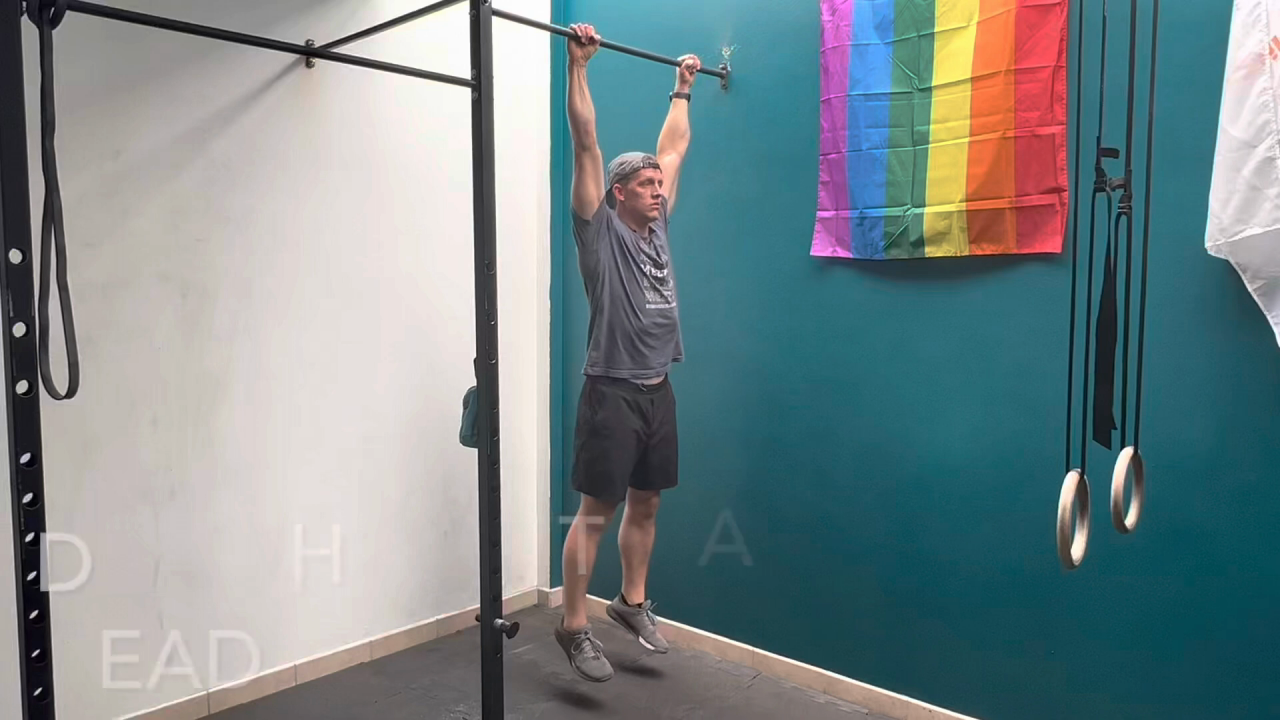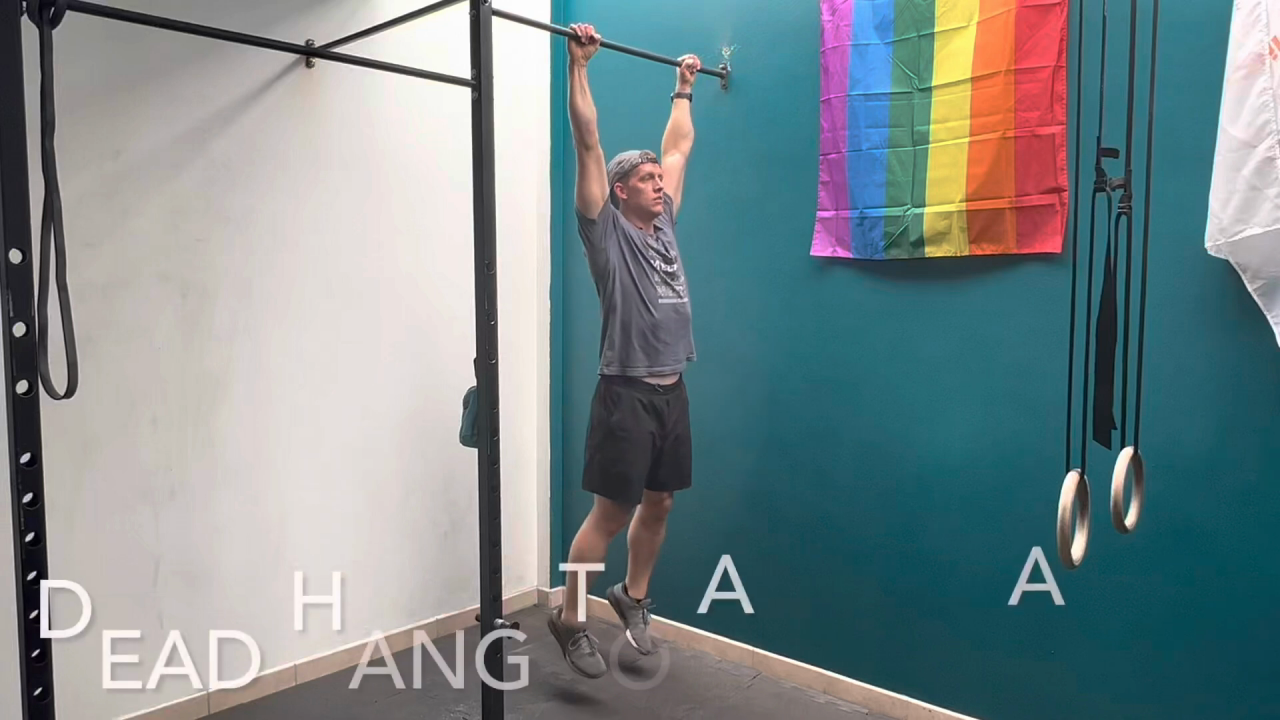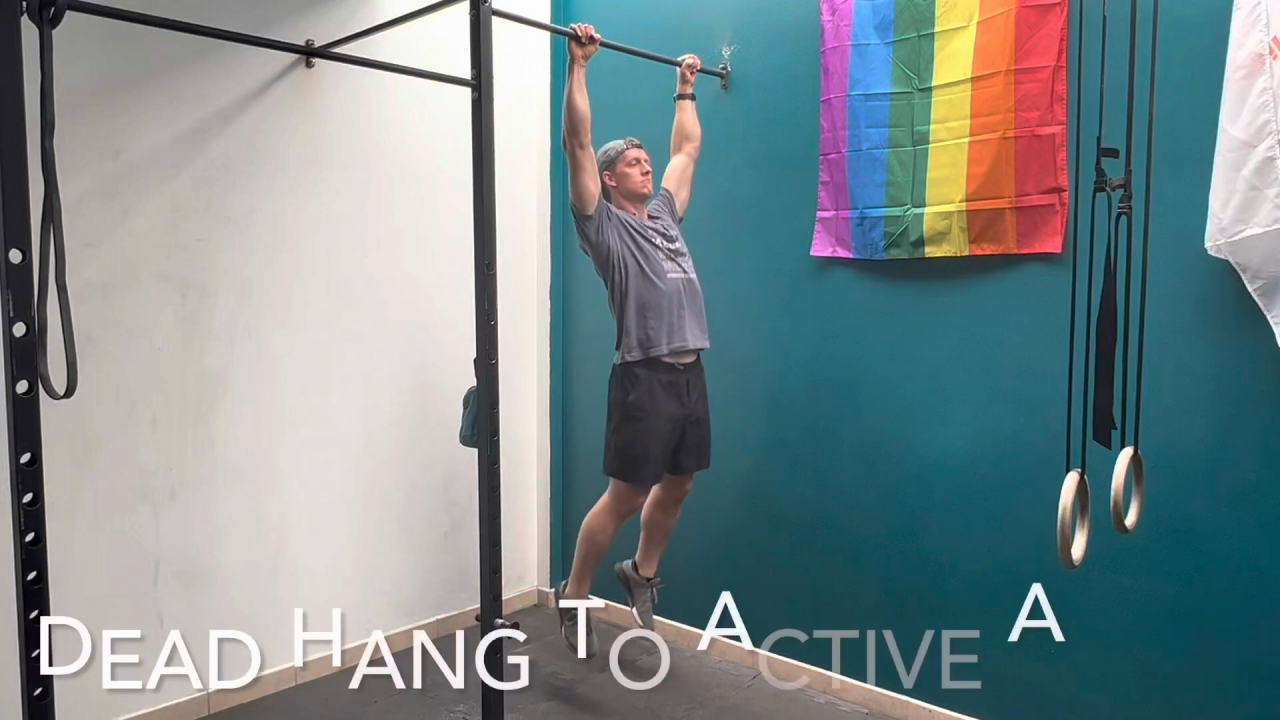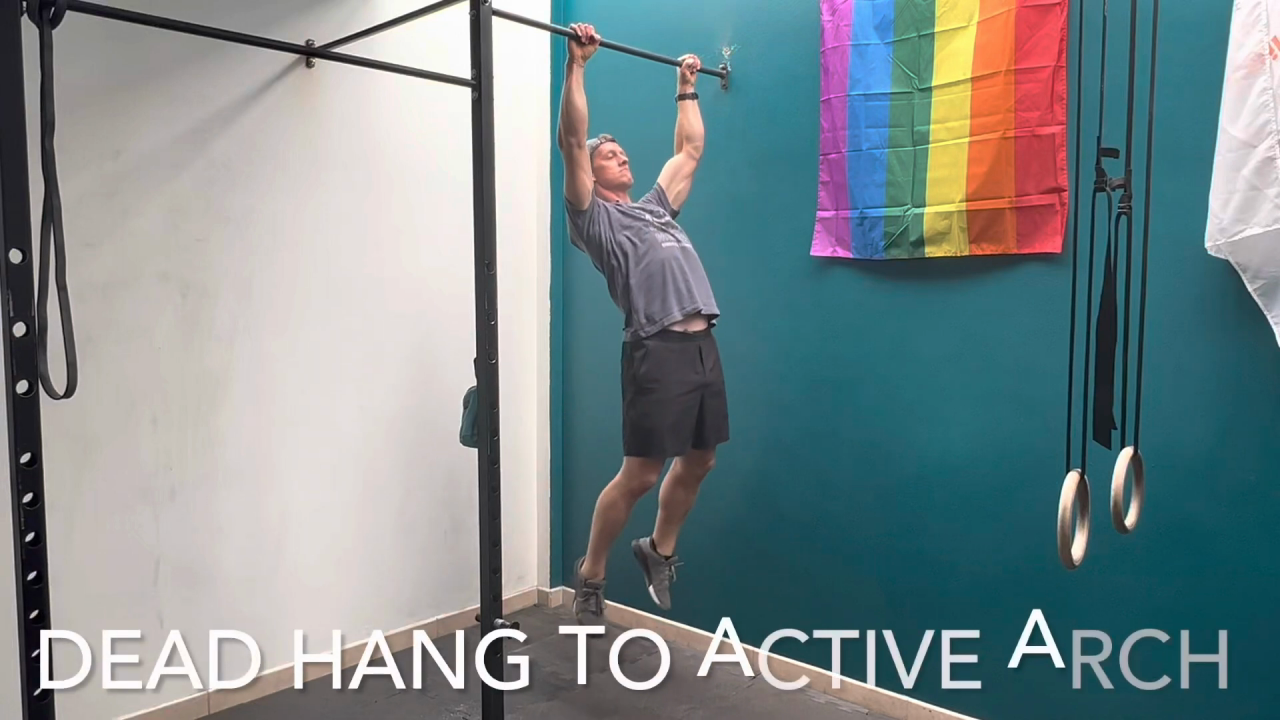
dt=0.2s
person 1, frame 1
left shoulder: (655, 224)
right shoulder: (599, 229)
left elbow: (674, 146)
right elbow: (585, 146)
left wrist: (681, 87)
right wrist: (579, 64)
left hip: (657, 392)
right hip: (611, 394)
left knee: (645, 507)
right knee: (596, 512)
left ankle: (633, 604)
right ankle: (575, 627)
person 1, frame 2
left shoulder: (662, 225)
right shoulder: (605, 228)
left elbow: (678, 146)
right elbow: (588, 145)
left wrist: (684, 86)
right wrist: (579, 64)
left hip: (672, 392)
right hip: (627, 394)
left knee: (657, 506)
right knee: (609, 513)
left ankle: (633, 598)
right ankle: (571, 621)
person 1, frame 3
left shoulder: (664, 212)
right shoulder: (602, 223)
left elbow: (687, 146)
right elbow: (578, 144)
left wrist: (685, 88)
right wrist: (578, 63)
left hip: (690, 374)
right hip: (645, 377)
left knee: (676, 487)
right knee: (624, 497)
left ankle: (641, 574)
right ankle: (574, 594)
person 1, frame 4
left shoulder: (655, 206)
right shoulder: (592, 216)
left elbow: (690, 149)
right elbow: (572, 141)
left wrist: (686, 87)
right wrist: (576, 63)
left hip: (703, 345)
right hip: (657, 350)
left knee: (698, 462)
right knee: (640, 474)
left ankle: (659, 551)
right ankle: (590, 576)
